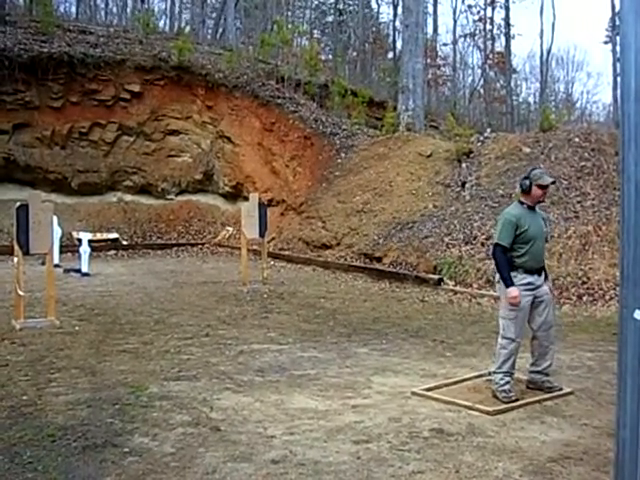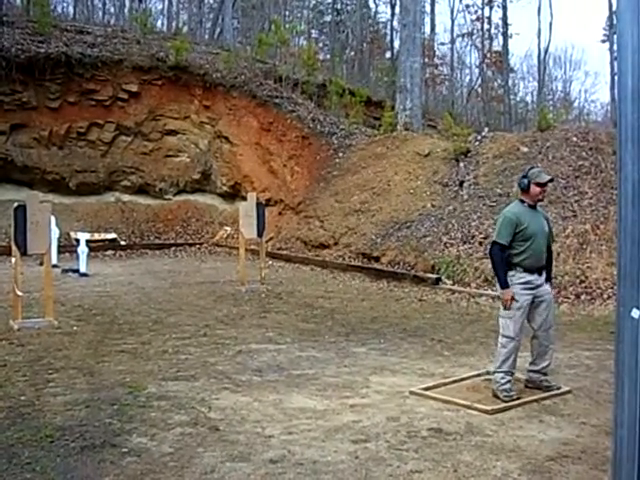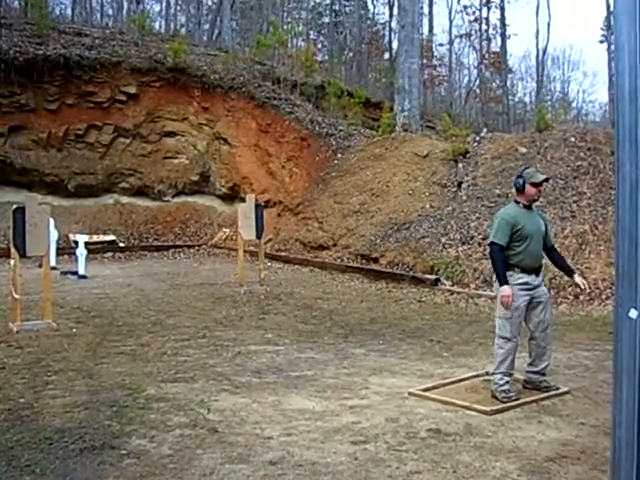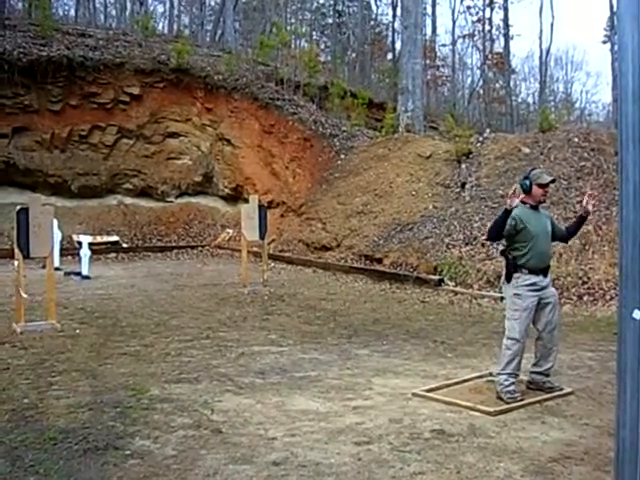
dt=0.4s
person 1, frame 1
left shoulder: (540, 216)
right shoulder: (511, 215)
right elbow: (498, 252)
left wrist: (546, 279)
right wrist: (509, 286)
left hip: (538, 281)
right hip: (517, 281)
left knee: (545, 331)
right knee: (511, 335)
left ankle: (538, 376)
right ankle: (501, 383)
person 1, frame 2
left shoulder: (543, 215)
right shoulder: (511, 214)
right elbow: (496, 251)
left wrist: (549, 280)
right wrist: (504, 287)
left hip: (540, 280)
right hip: (517, 280)
left knee: (544, 331)
right knee: (511, 334)
left ankle: (536, 375)
right ankle: (501, 382)
person 1, frame 3
left shoulder: (539, 217)
right shoulder: (507, 215)
left elbow: (550, 249)
right elbow: (495, 251)
left wrist: (572, 274)
right wrist: (504, 284)
left hip: (536, 280)
right hip: (514, 281)
left knee: (541, 332)
right knee: (507, 335)
left ankle: (535, 376)
right ankle: (500, 383)
person 1, frame 4
left shoulder: (545, 216)
right shoulder: (516, 215)
left elbow: (563, 235)
right elbow: (492, 236)
left wrist: (583, 216)
right wrist: (509, 209)
left hip: (544, 281)
right hip: (521, 282)
left knee: (549, 333)
right knee: (516, 335)
left ankle: (539, 377)
right ankle: (505, 383)
